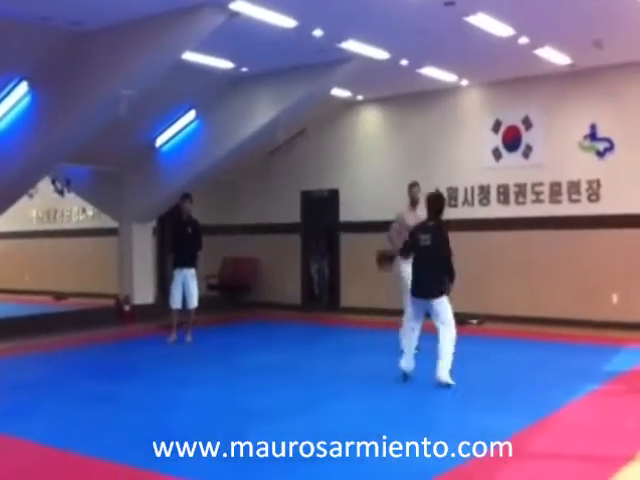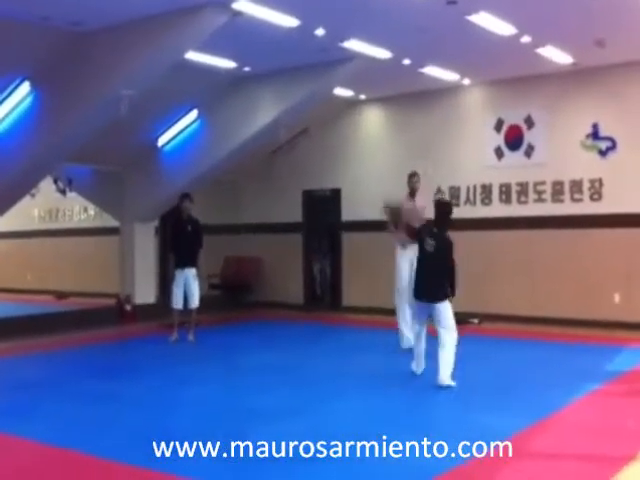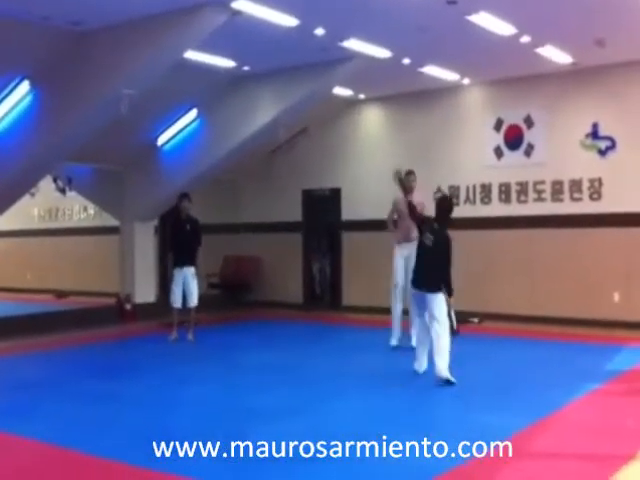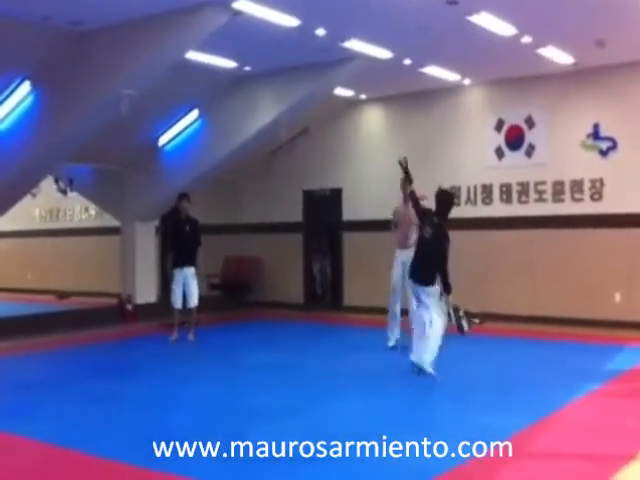
dt=0.1s
person 1, frame 1
left shoulder: (417, 230)
right shoulder: (441, 234)
left elbow: (405, 252)
right elbow: (447, 262)
left wrist: (400, 254)
right wrist: (450, 281)
left hip: (417, 291)
right hip: (436, 292)
left knee: (413, 326)
right knee: (447, 330)
left ankle: (407, 365)
right ankle: (443, 374)
person 1, frame 2
left shoulder: (423, 230)
right shoulder: (446, 242)
left elbow: (412, 224)
right elbow: (449, 270)
left wrist: (408, 216)
right wrist: (452, 292)
left hip: (419, 293)
right hip: (438, 297)
left knee: (419, 328)
right knee: (448, 335)
left ankle: (417, 366)
right ankle: (444, 377)
person 1, frame 3
left shoulder: (425, 224)
right shoulder: (445, 240)
left elbow: (412, 212)
right elbow: (445, 271)
left wrist: (405, 191)
right wrist: (450, 294)
left hip: (417, 285)
right hip: (433, 289)
left knee: (424, 325)
right knee: (441, 328)
left ankle: (420, 365)
right ankle: (442, 370)
person 1, frame 4
left shoulder: (426, 216)
right shoulder: (442, 234)
left elbow: (414, 201)
right elbow: (441, 266)
left wrist: (407, 176)
right wrist: (448, 290)
left hip: (414, 276)
right hip: (427, 281)
left knee: (421, 315)
right knee: (437, 320)
left ankle: (418, 356)
right ankle: (424, 359)
person 2, frame 1
left shoulder: (422, 215)
right shoulder: (402, 214)
right elbow: (391, 235)
right wrist: (398, 250)
right hip: (404, 260)
right knee: (410, 297)
left ankle: (407, 336)
person 2, frame 2
left shoulder: (422, 206)
right elbow: (391, 223)
right wrist: (398, 237)
left hip: (416, 250)
right hip: (402, 250)
right knee: (402, 290)
left ankle: (410, 331)
right ankle: (406, 334)
person 2, frame 3
left shoulder: (420, 203)
right shoulder: (397, 202)
right elbow: (389, 221)
right wrist: (395, 234)
left hip: (413, 247)
right hip: (399, 247)
right knee: (397, 288)
left ankle: (415, 335)
right ankle: (395, 334)
person 2, frame 4
right shoulder: (397, 211)
right wrist: (397, 240)
left hip: (413, 253)
right hip: (399, 253)
left knee: (413, 295)
right knee: (395, 293)
right ankle: (393, 335)
person 3, frame 1
left shoulder: (195, 224)
right shoulder: (175, 224)
left elbow: (198, 248)
right elbow: (172, 247)
left wrist: (196, 266)
right wrist: (172, 265)
left hip: (190, 268)
right hip: (177, 268)
left knee: (192, 303)
right knee: (174, 302)
left ankle: (189, 333)
right ankle: (174, 333)
person 3, frame 2
left shoulder: (195, 223)
right shoulder: (175, 223)
left elbow: (199, 246)
right elbow: (173, 247)
left wrist: (197, 266)
right wrist: (173, 265)
left hip: (191, 268)
right hip: (178, 268)
left knee: (193, 302)
right knee: (176, 302)
left ankle: (191, 332)
right ankle: (175, 332)
person 3, frame 3
left shoulder: (194, 222)
right shoulder: (174, 223)
left elbow: (198, 245)
right elbow: (172, 247)
left wrist: (196, 265)
right wrist: (171, 265)
left hip: (190, 266)
right hip: (177, 267)
left knee: (192, 301)
right knee: (175, 301)
left ankle: (191, 331)
right ankle: (174, 331)
person 3, frame 4
left shoulder: (193, 223)
right shoulder: (174, 223)
left elbow: (197, 246)
right elbow: (171, 247)
left wrist: (196, 265)
right wrist: (171, 265)
left hip: (190, 267)
right hip: (177, 267)
left knee: (192, 301)
right knee: (176, 301)
left ankle: (192, 331)
right ankle: (175, 331)
